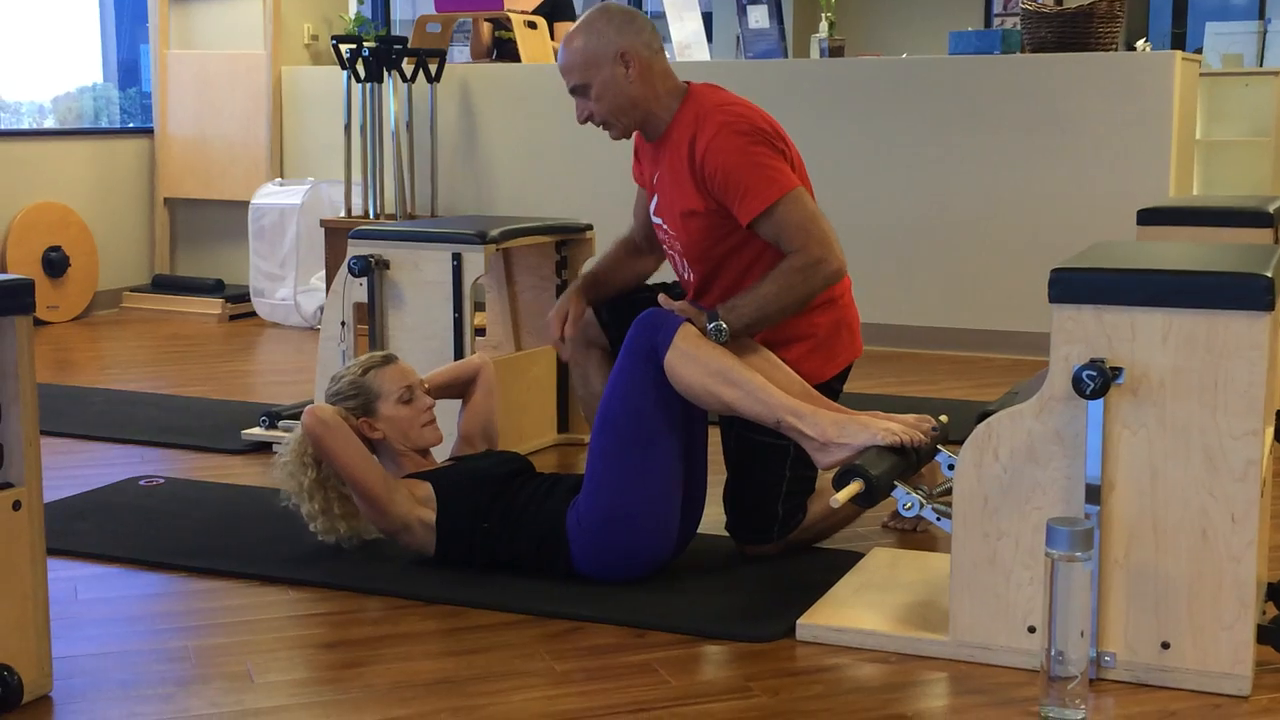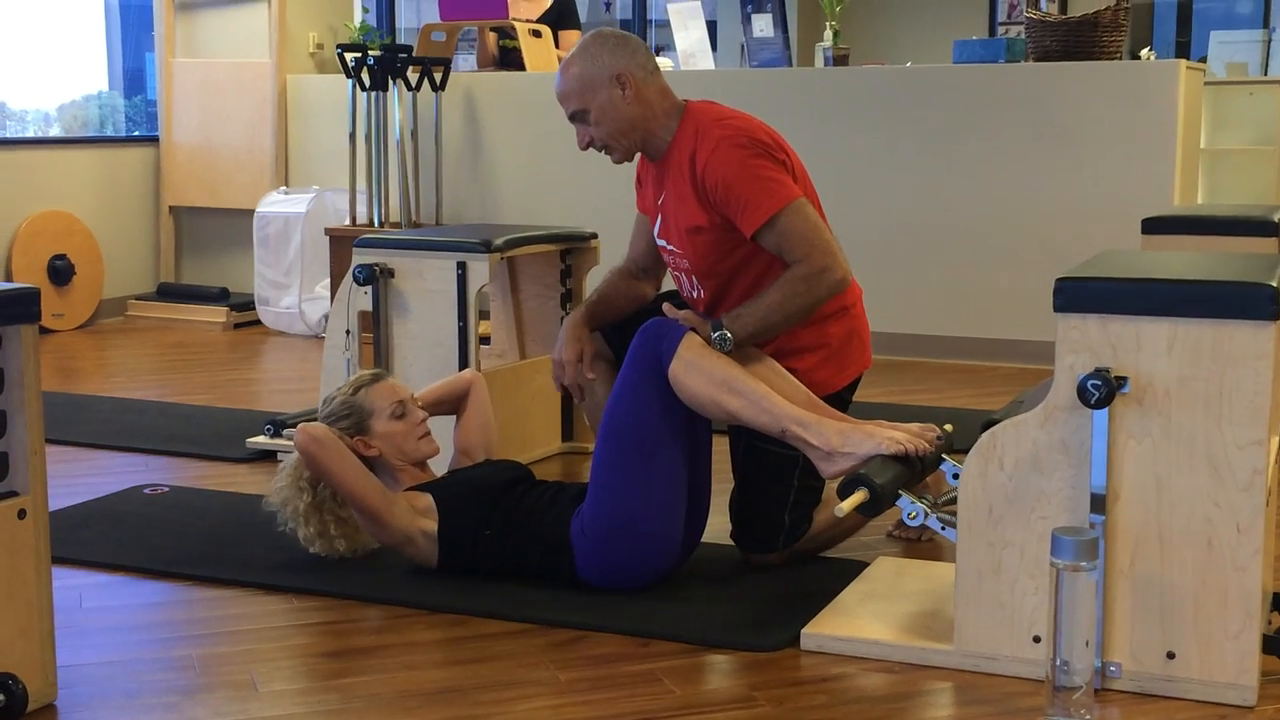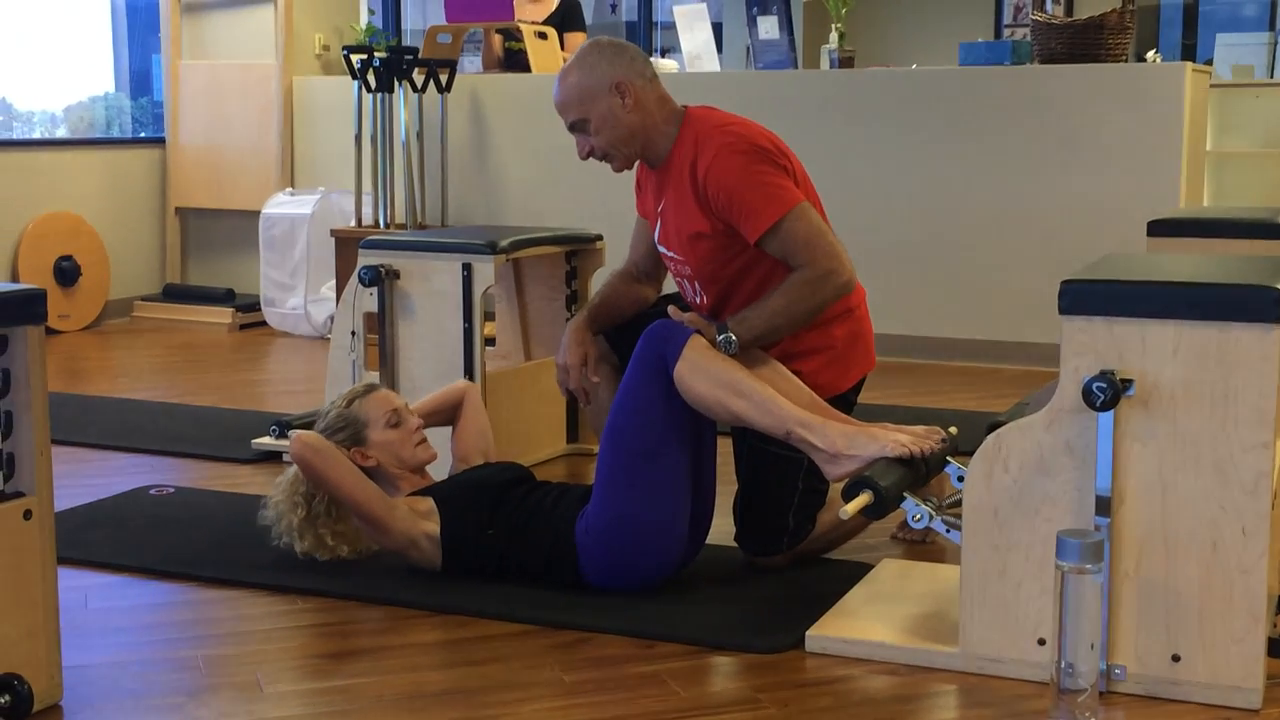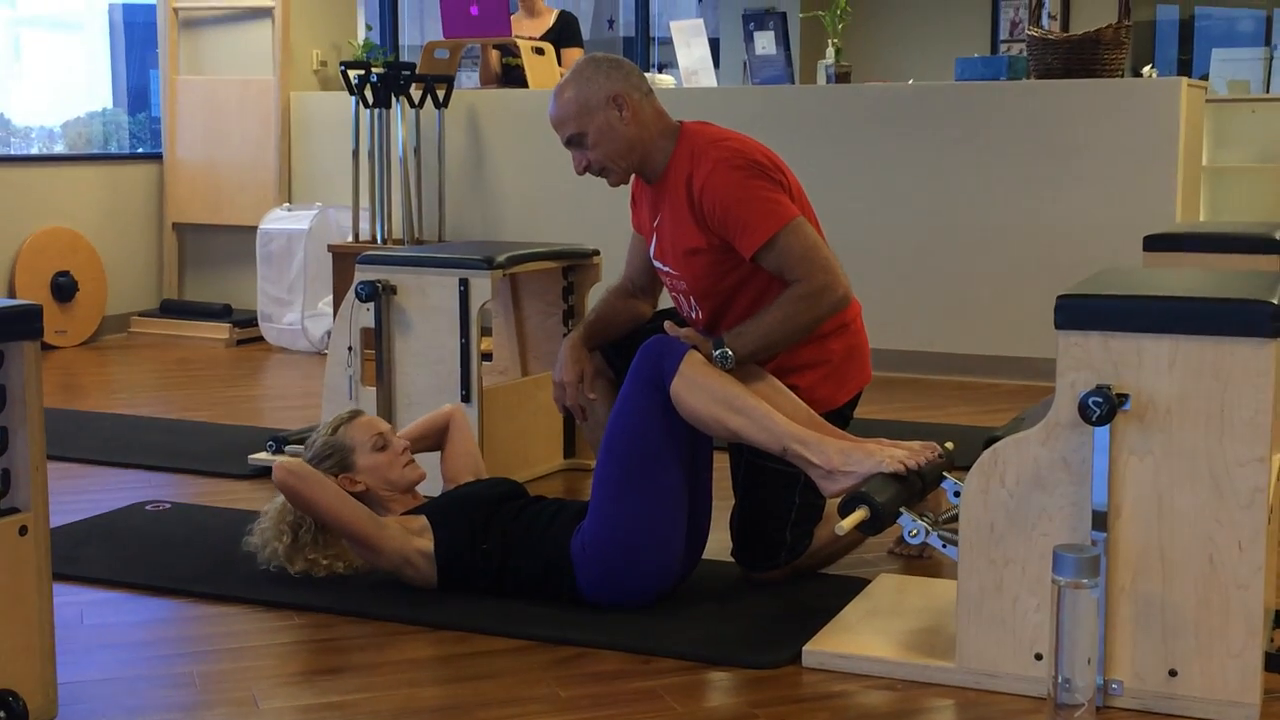
dt=0.5s
person 1, frame 1
left shoulder: (460, 464)
right shoulder: (400, 508)
left elbow: (480, 367)
right elbow: (316, 419)
left wrist: (413, 384)
right wrist: (381, 400)
left hip: (649, 525)
right hip: (604, 540)
left knee: (693, 330)
right knee: (654, 332)
left ankle: (848, 428)
right ankle: (819, 432)
person 1, frame 2
left shoulder: (461, 474)
right shoulder: (400, 520)
left elbow: (472, 380)
right elbow: (308, 436)
left wrist: (406, 400)
right wrist: (377, 416)
left hip: (650, 533)
right hip: (610, 548)
left knee: (694, 338)
right knee: (658, 340)
left ankle: (847, 438)
right ankle: (826, 442)
person 1, frame 3
left shoulder: (463, 483)
right shoulder: (402, 526)
left elbow: (465, 391)
right elbow: (303, 446)
left wrist: (401, 411)
right wrist: (369, 428)
left hip: (655, 535)
right hip: (615, 549)
left knee: (700, 340)
right knee: (664, 341)
left ankle: (849, 440)
right ankle: (828, 444)
person 1, frame 4
left shoulder: (455, 503)
right shoulder: (395, 545)
left elbow: (451, 415)
right elbow: (286, 472)
left wrist: (394, 441)
right wrist: (362, 455)
left hip: (650, 550)
right hip: (610, 566)
left knee: (692, 355)
right knee: (660, 358)
left ankle: (843, 456)
right ankle: (826, 460)
person 2, frame 1
left shoulder: (726, 135)
right shoulder: (651, 135)
left elbow: (822, 262)
right elbow: (642, 245)
left wrist: (714, 325)
right wrist: (580, 293)
left hip: (790, 344)
right hip: (722, 317)
left knee: (760, 538)
right knee: (589, 325)
person 2, frame 2
left shoulder: (724, 149)
right shoulder: (654, 156)
left elbow: (825, 272)
right elbow: (639, 274)
left wrist: (718, 335)
right wrist: (580, 320)
left hip: (799, 353)
right hip: (730, 333)
left knee: (765, 546)
right knee: (594, 339)
person 2, frame 3
left shoulder: (727, 155)
right shoulder: (652, 160)
left elbow: (831, 276)
right elbow: (641, 277)
left wrist: (723, 338)
right wrist: (582, 324)
left hip: (805, 356)
right hip: (732, 333)
left knee: (768, 549)
right knee: (596, 343)
person 2, frame 4
left shoulder: (723, 170)
right shoulder: (648, 175)
left elbow: (828, 290)
right elbow: (635, 292)
left wrist: (719, 352)
right wrist: (578, 340)
left hip: (801, 370)
right hip: (723, 345)
left knee: (765, 561)
right knee: (593, 361)
